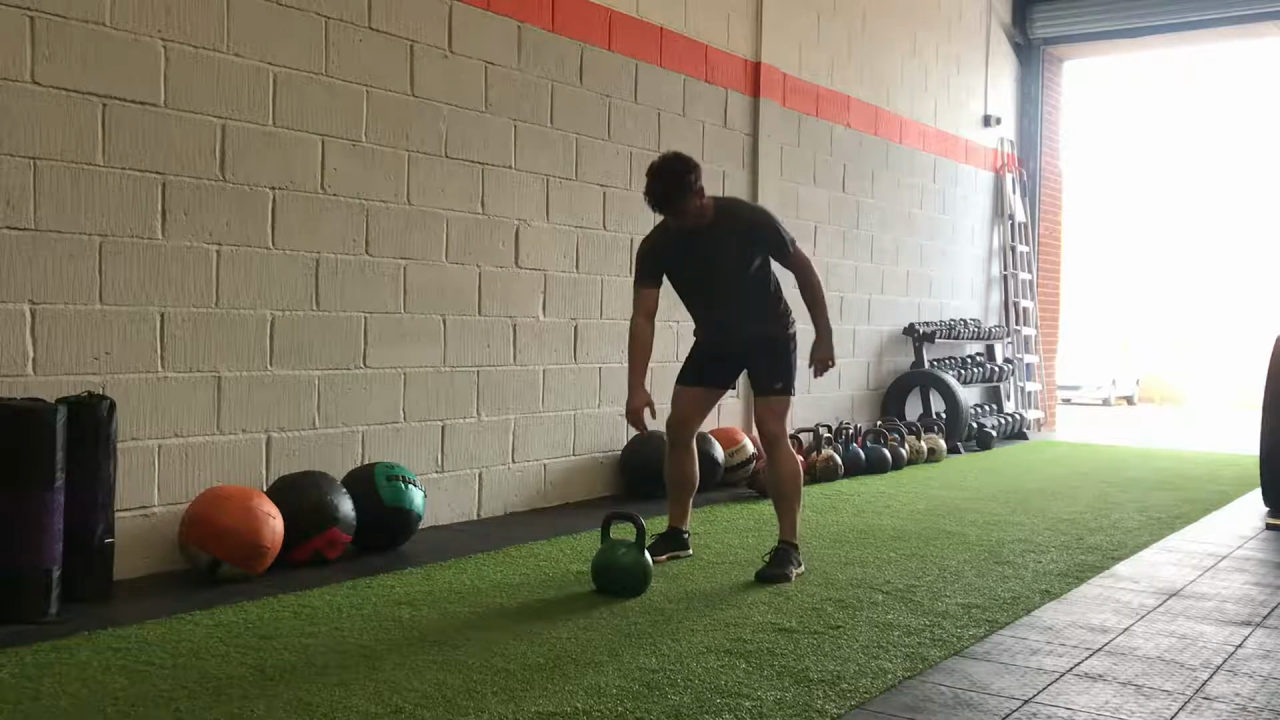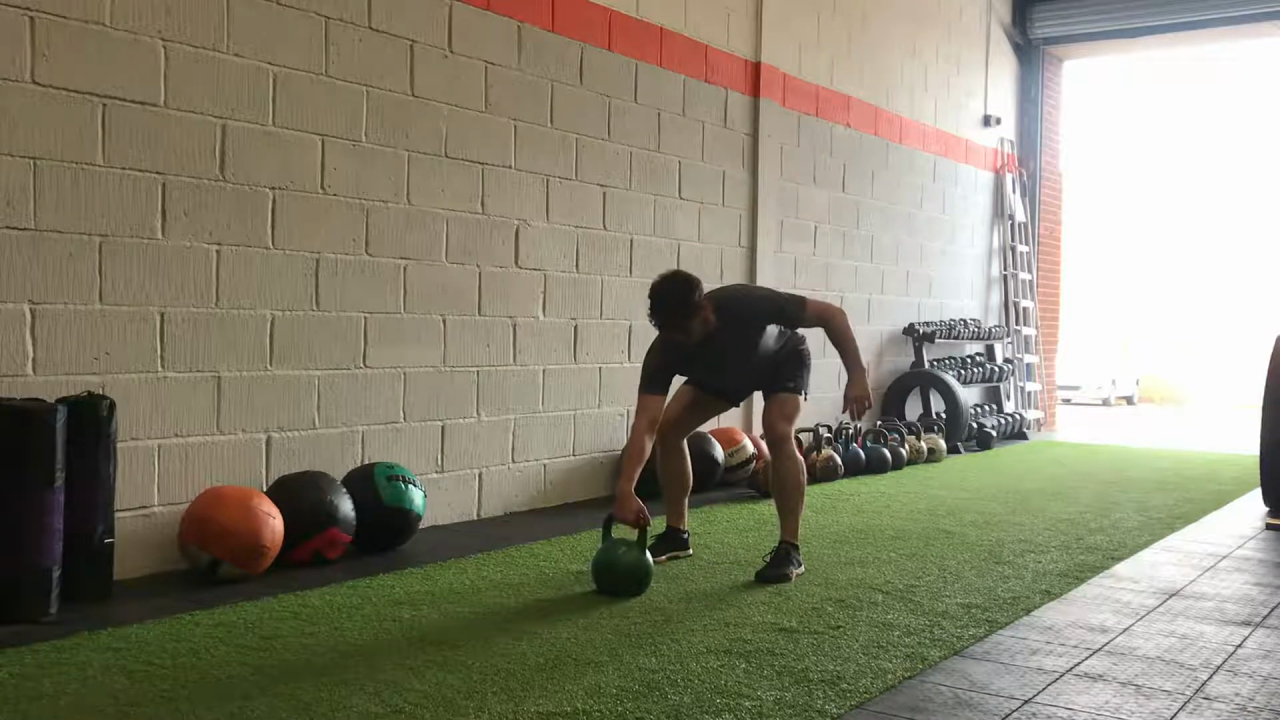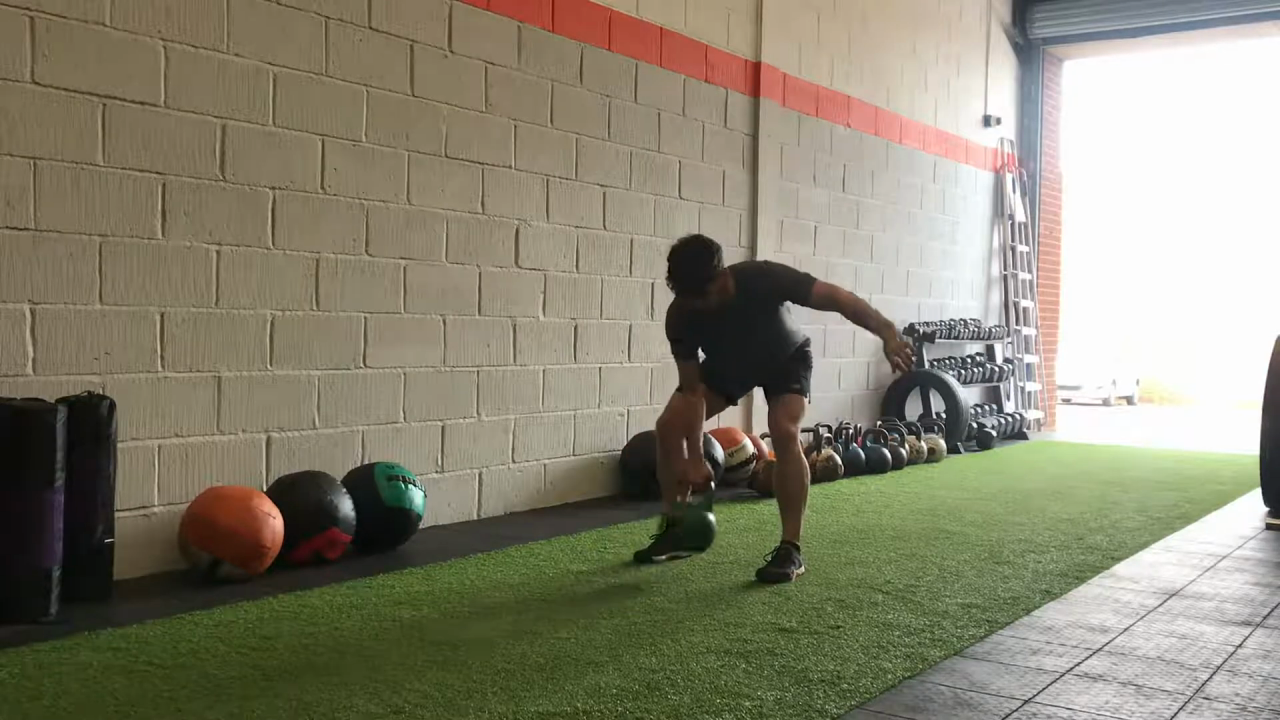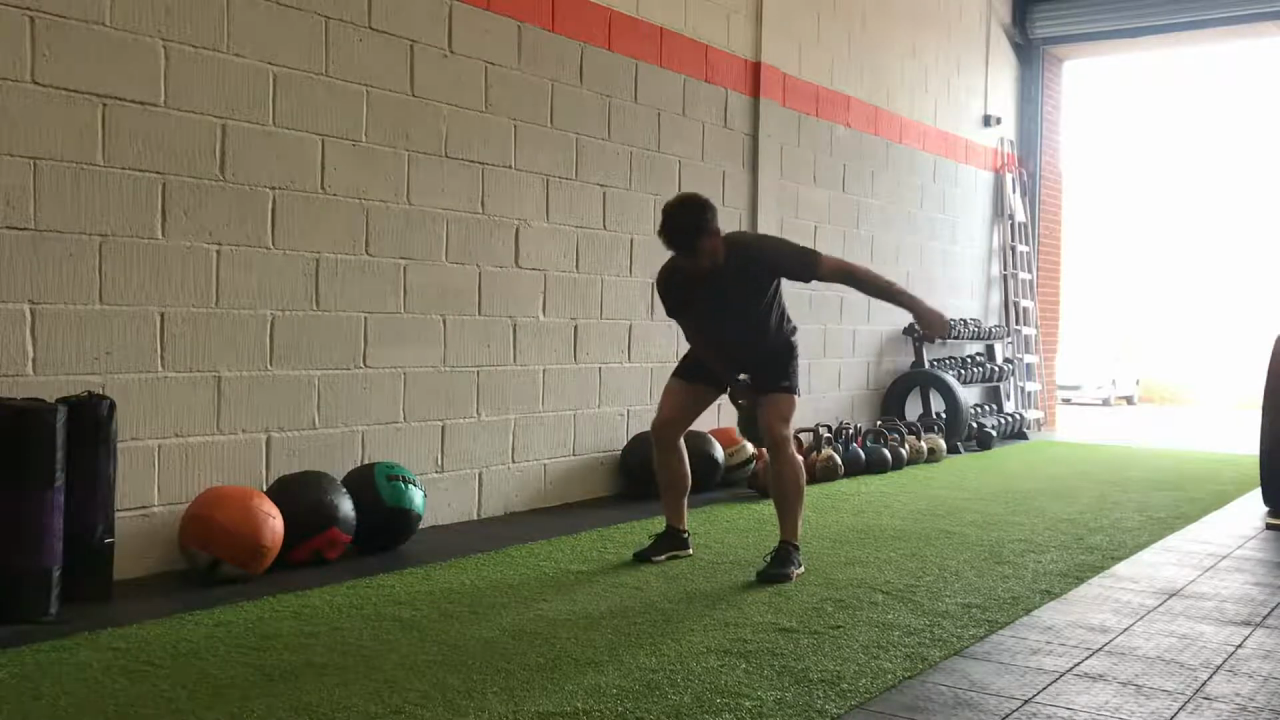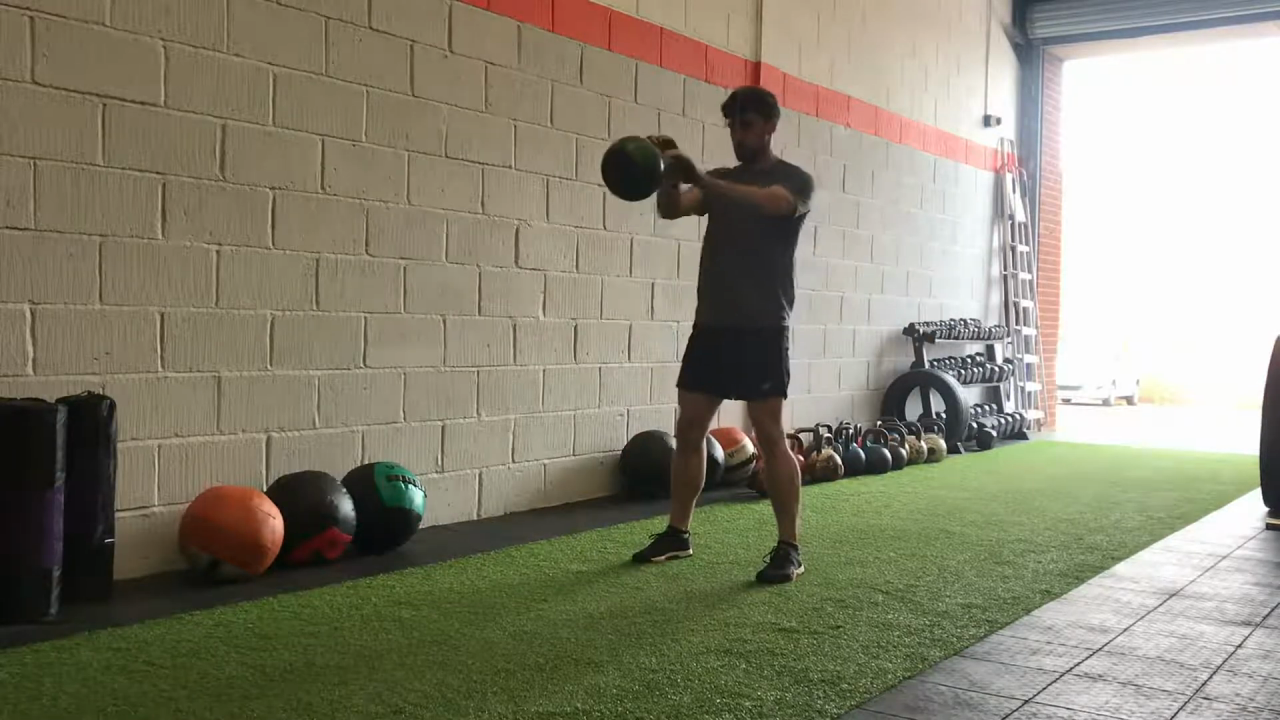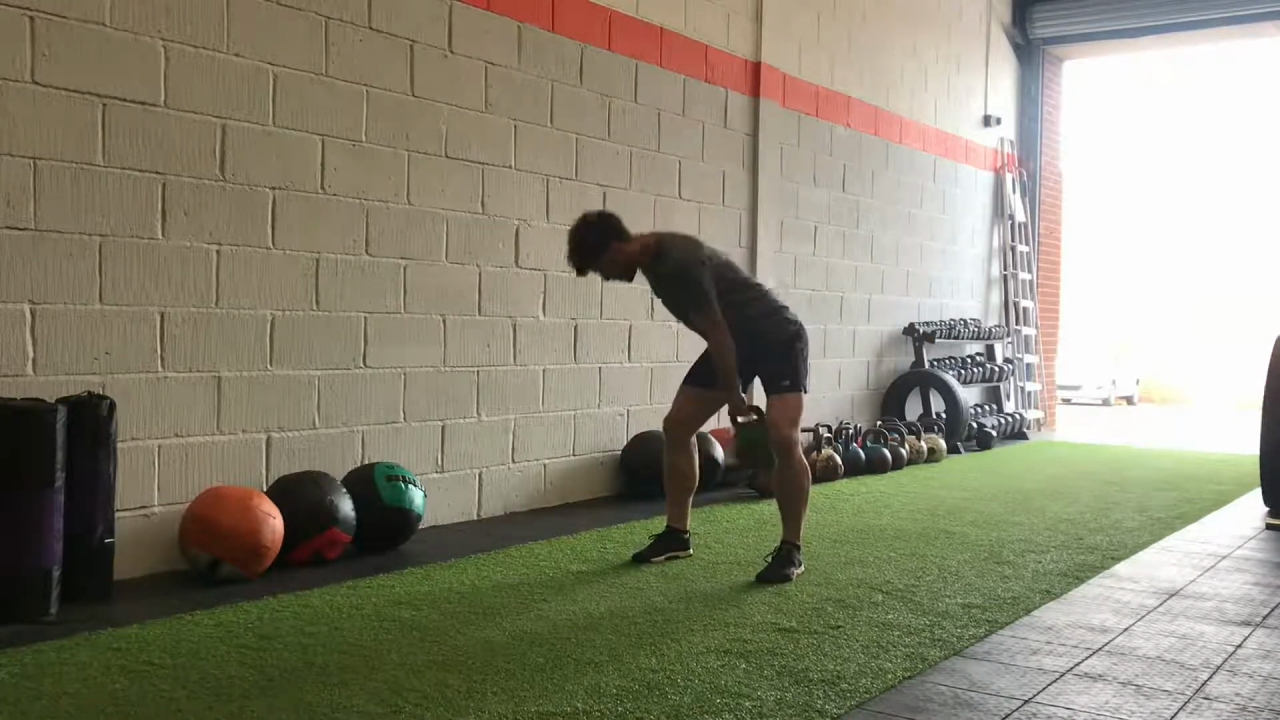
dt=0.7s
person 1, frame 1
left shoulder: (748, 219)
right shoulder: (656, 245)
left elbow: (802, 269)
right elbow: (643, 317)
left wrist: (824, 335)
right wrist: (637, 388)
left hip: (770, 334)
right hip: (715, 340)
left knee: (771, 431)
right knee: (678, 427)
left ankle: (789, 547)
right ankle: (677, 533)
person 1, frame 2
left shoulder: (746, 304)
right shoulder: (664, 352)
left elbow: (832, 314)
right elbow: (646, 425)
left wrist: (857, 375)
right wrist: (624, 490)
left hip: (783, 359)
right hip: (721, 374)
left knee: (778, 432)
right knee: (668, 430)
left ankle: (789, 550)
right ankle: (676, 534)
person 1, frame 3
left shoulder: (762, 278)
right shoulder: (681, 316)
left elbow: (838, 298)
right elbow: (691, 391)
left wrist: (888, 335)
right wrist: (695, 459)
left hip: (786, 358)
right hip: (725, 364)
left knee: (784, 432)
right knee: (668, 426)
left ankle: (790, 549)
right ankle: (674, 533)
person 1, frame 4
left shoulder: (764, 254)
right shoulder: (674, 282)
left elbow: (846, 272)
right elbow: (702, 341)
left wrist: (916, 307)
right wrist: (732, 388)
left hip: (773, 349)
right hip: (716, 349)
left knee: (777, 437)
right knee: (664, 427)
left ankle: (789, 549)
right ankle: (675, 534)
person 1, frame 5
left shoulder: (794, 180)
right shoulder: (721, 178)
left elbow: (770, 203)
right elbow: (671, 208)
left wrist: (702, 178)
right wrist: (667, 174)
left hip: (761, 327)
right hip: (711, 324)
left knee: (770, 436)
right knee: (688, 431)
left ankle: (789, 548)
right ankle: (678, 533)
person 1, frame 6
left shoulder: (678, 264)
right shoulder: (652, 253)
left elbow: (718, 337)
left wrist: (734, 396)
left hip: (778, 337)
right hip: (741, 338)
left knee: (783, 437)
right knee: (676, 426)
left ankle: (790, 549)
right ankle: (677, 533)
